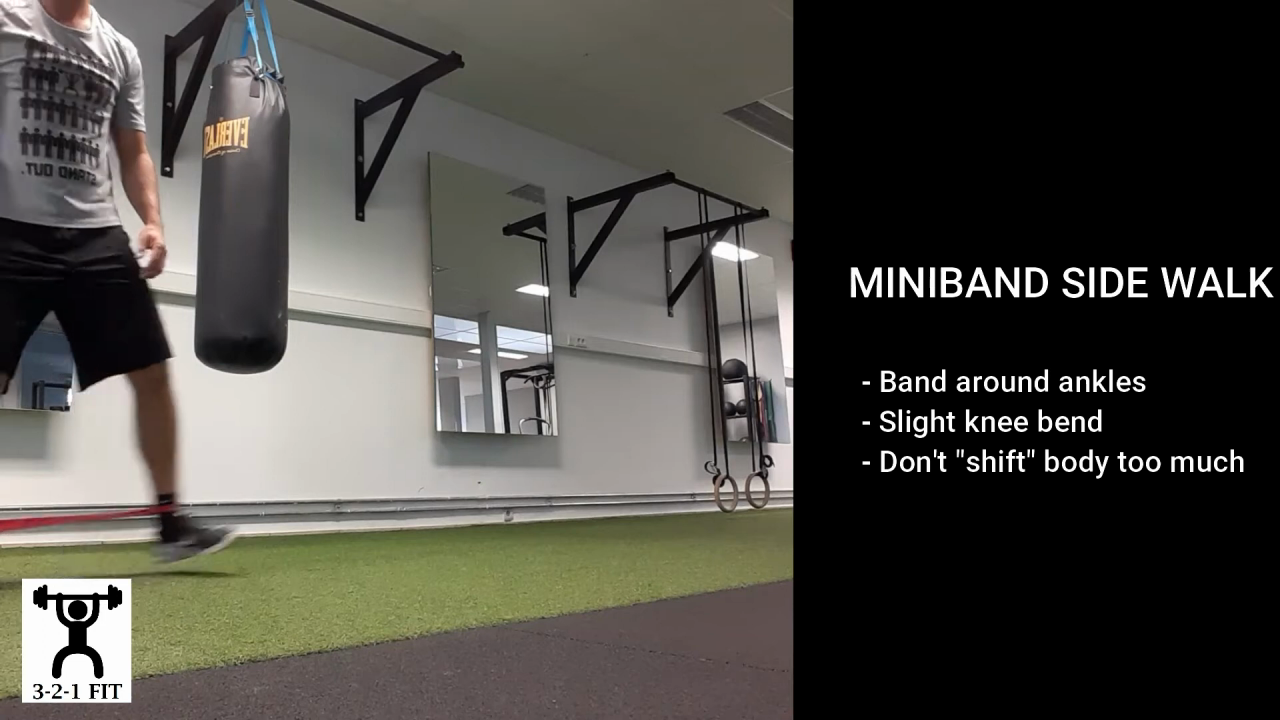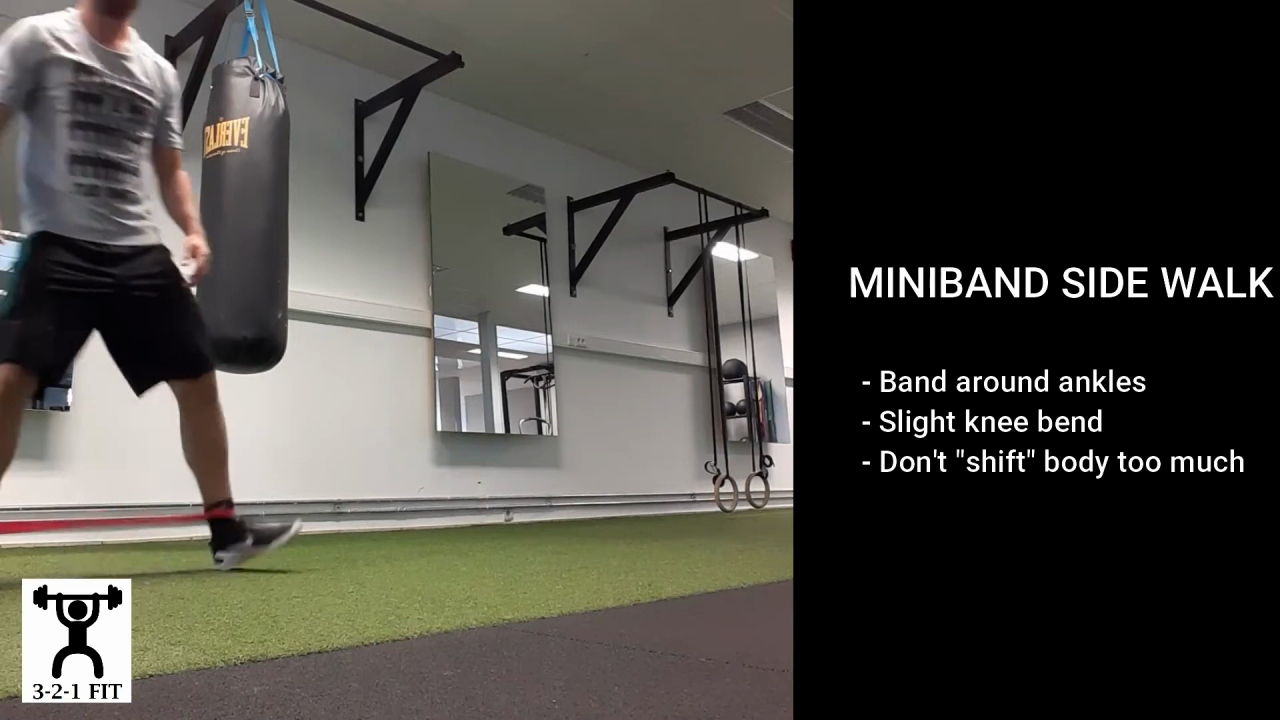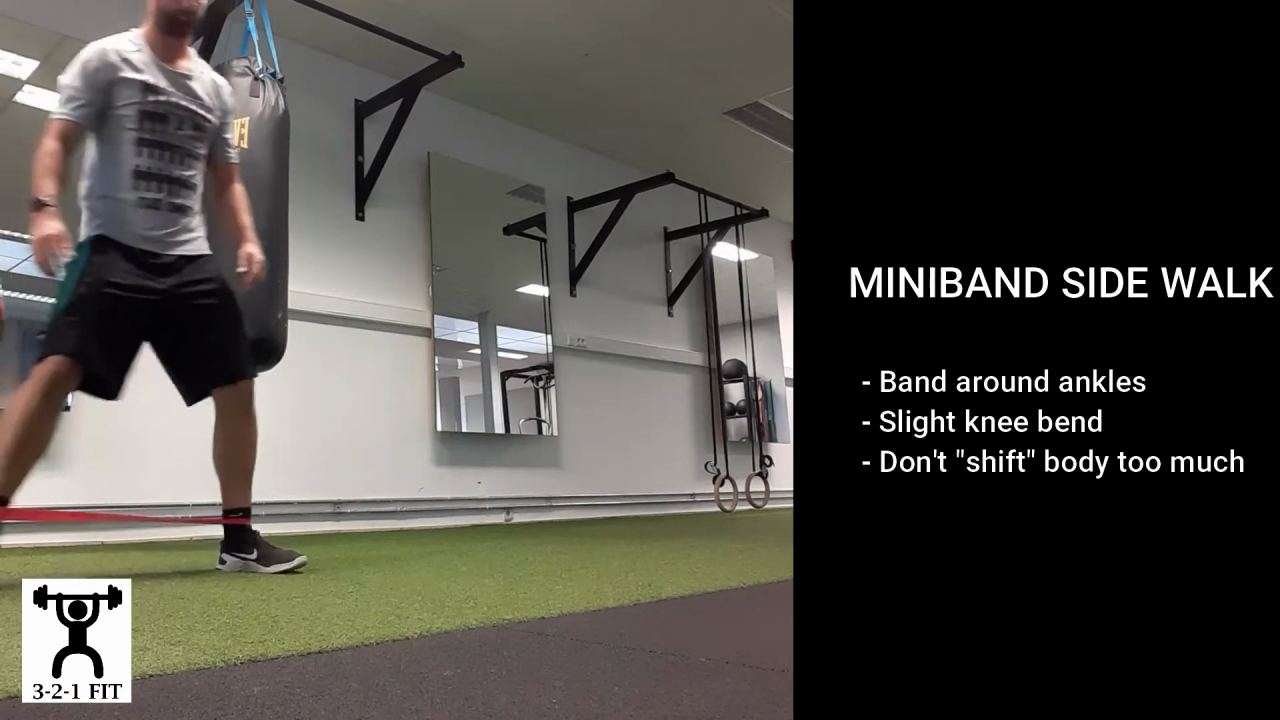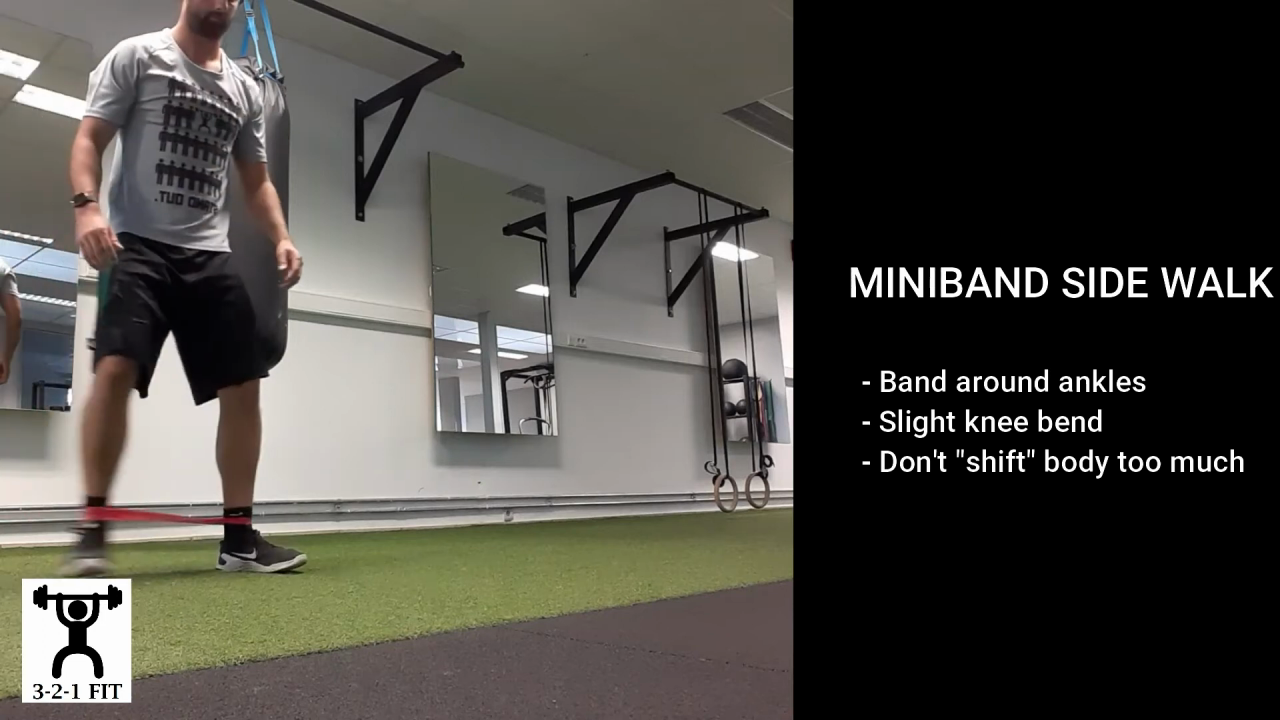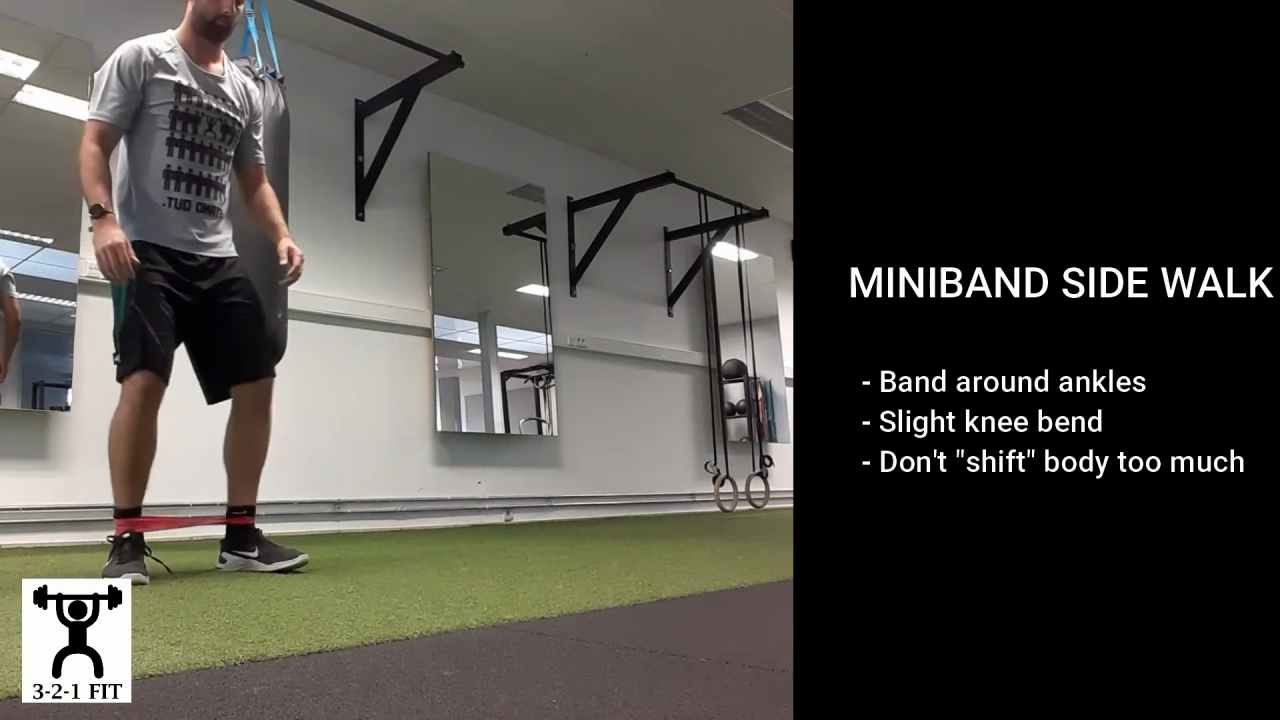
dt=0.2s
person 1, frame 1
left shoulder: (120, 52)
left elbow: (133, 151)
left wrist: (151, 220)
left hip: (96, 233)
left knee: (152, 370)
left ankle: (172, 524)
person 1, frame 2
left shoulder: (156, 68)
left elbow: (170, 164)
left wrist: (194, 231)
left hip: (139, 249)
right hip: (60, 241)
left knee: (198, 382)
left ankle: (227, 531)
person 1, frame 3
left shoulder: (214, 88)
right shoulder: (109, 59)
left elbow: (227, 179)
right elbow: (58, 139)
left wrist: (248, 239)
left hip: (190, 259)
right hip: (113, 248)
left knee: (236, 388)
right knee: (57, 370)
left ankle: (239, 538)
person 1, frame 4
left shoulder: (244, 89)
right shoulder: (137, 56)
left elbow: (255, 180)
right elbow: (89, 138)
left wrist: (281, 237)
right wrist: (86, 205)
left hip: (211, 255)
right hip: (140, 244)
left knee: (242, 388)
right knee: (117, 370)
left ankle: (239, 537)
right ankle: (93, 530)
person 1, frame 5
left shoulder: (245, 91)
right shoulder: (140, 59)
left elbow: (253, 182)
right elbow: (95, 144)
left wrist: (281, 235)
right wrist: (103, 216)
left hip: (219, 259)
right hip: (150, 251)
left knee: (256, 386)
right knee: (144, 383)
left ankle: (241, 536)
right ankle: (126, 539)
